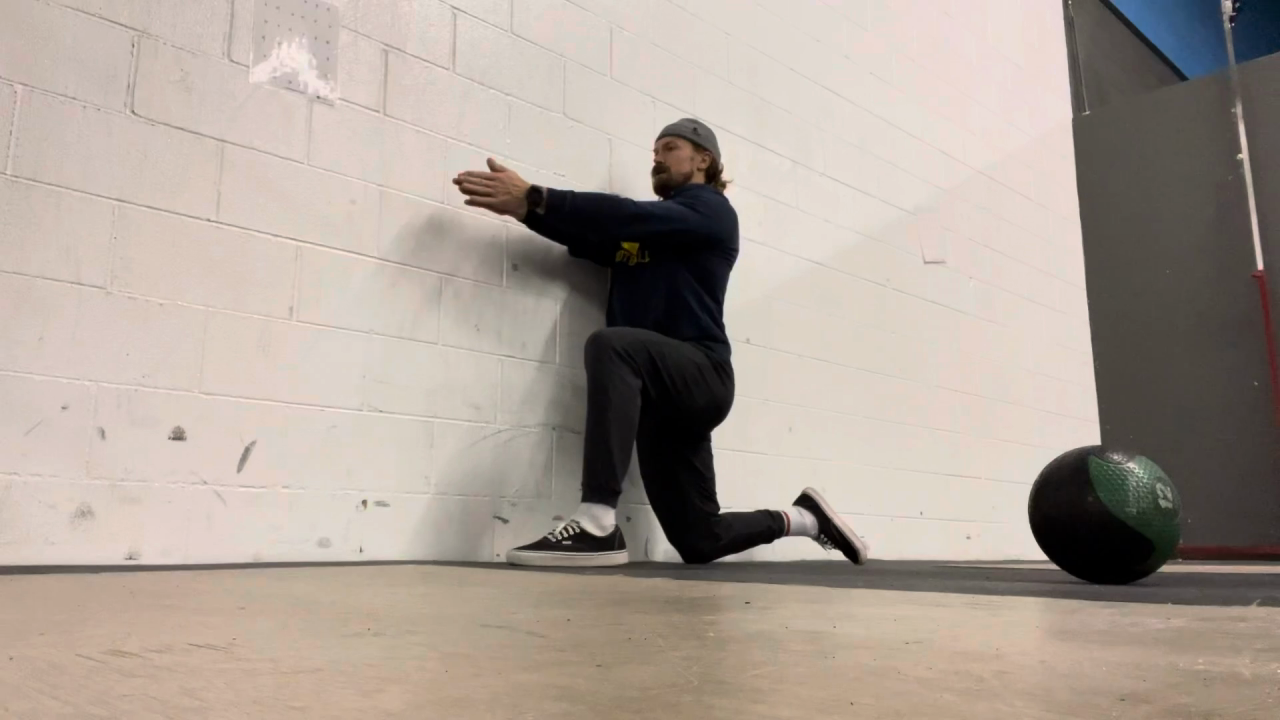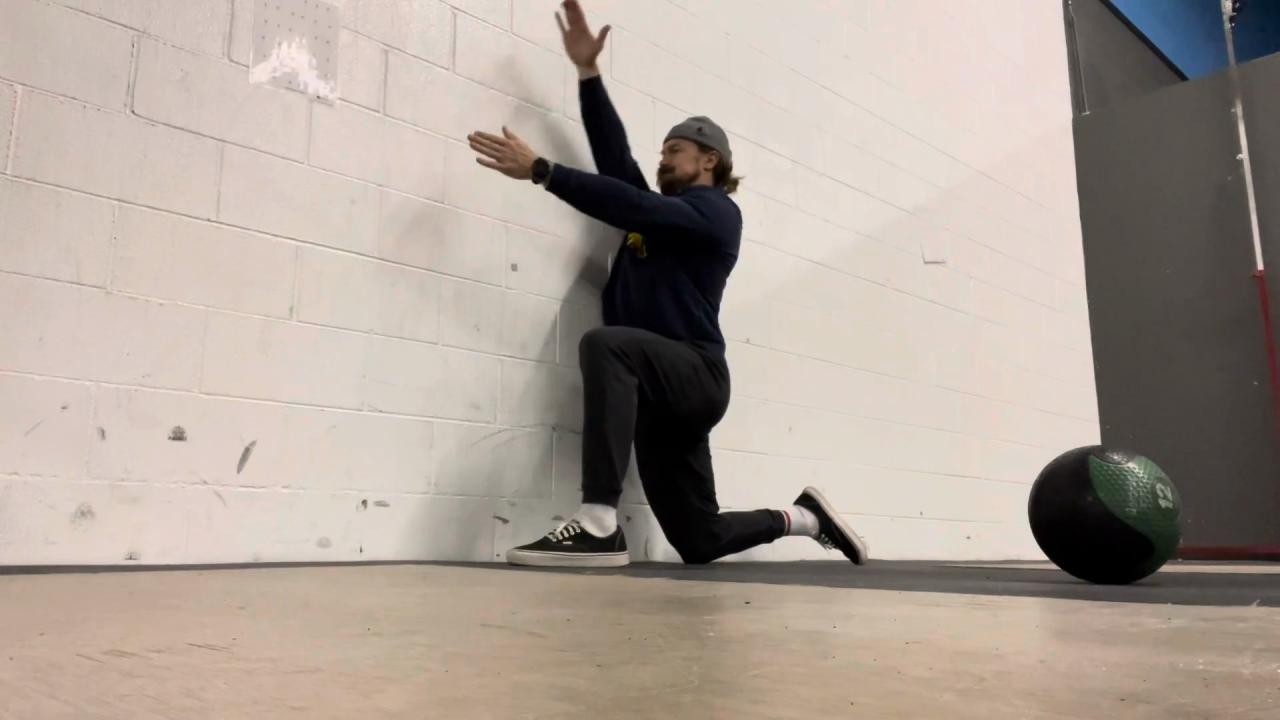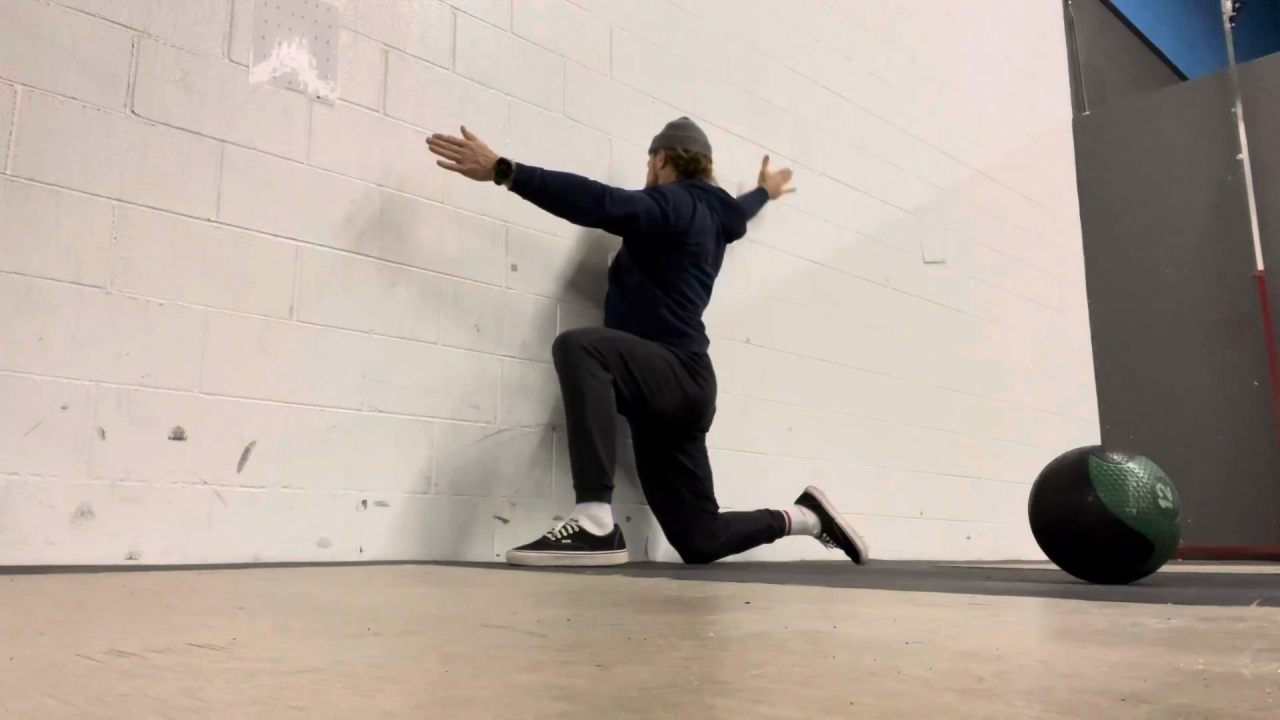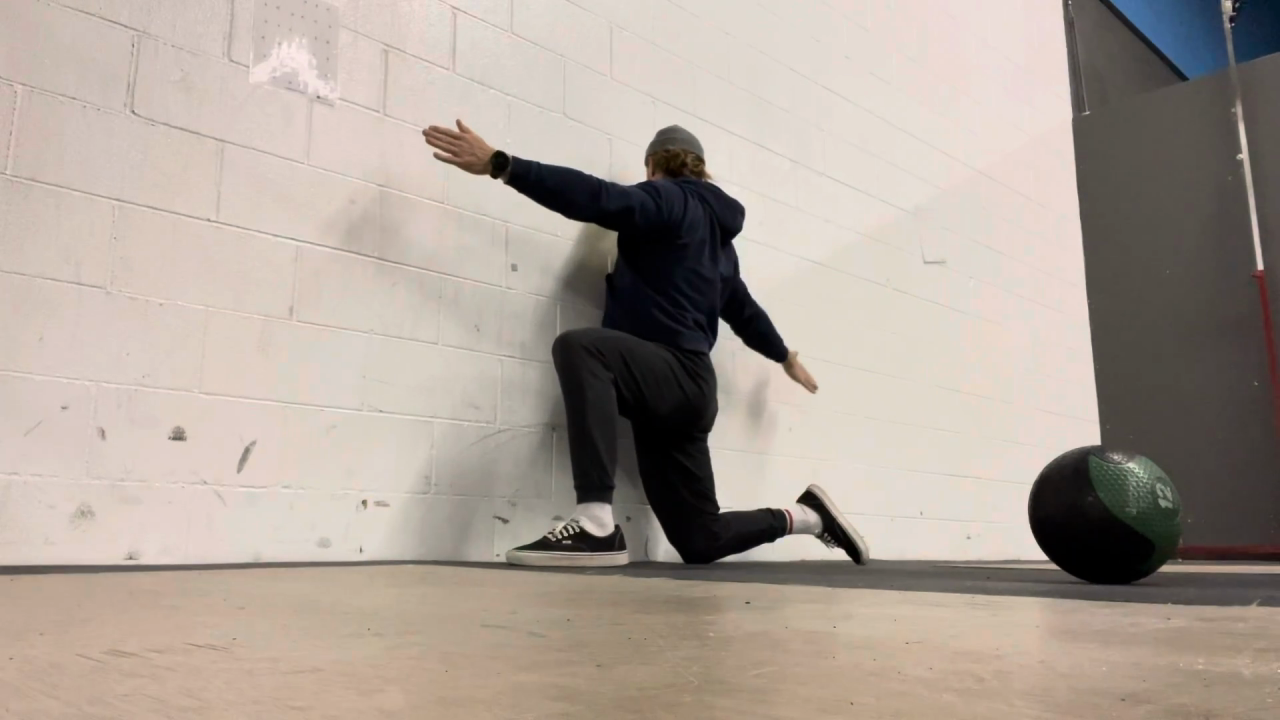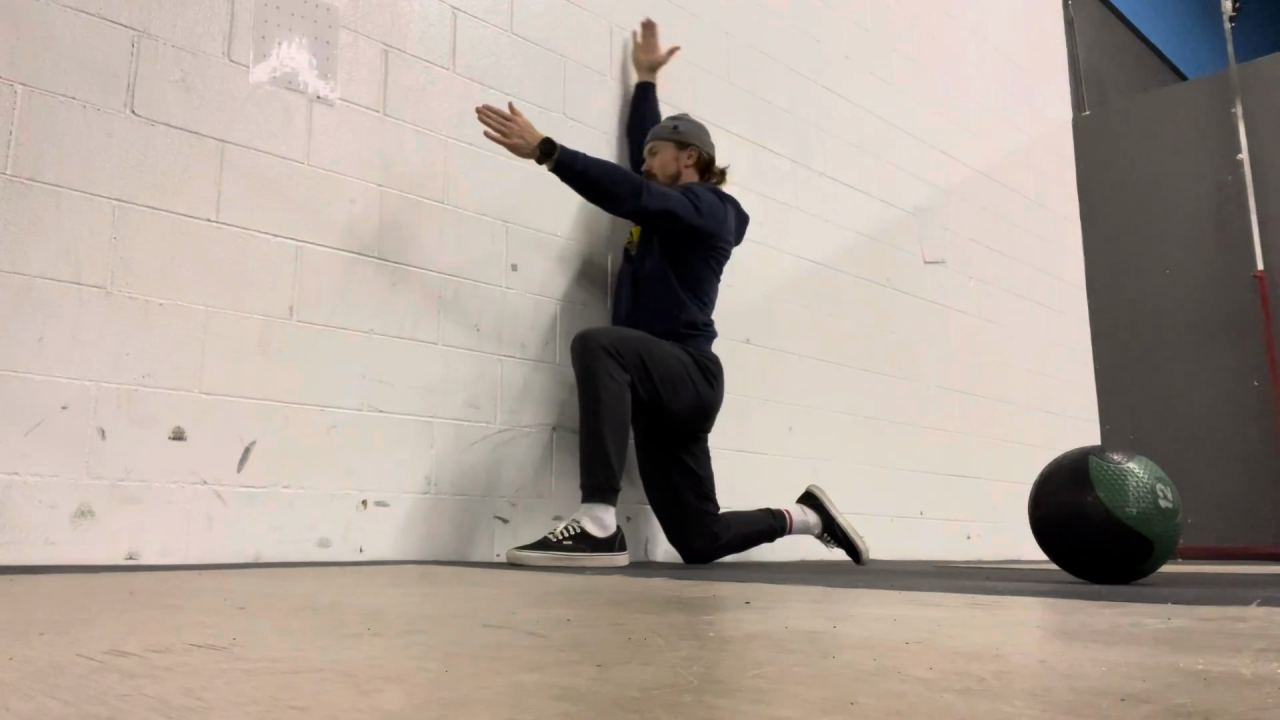
dt=1s
person 1, frame 1
left shoulder: (710, 210)
right shoulder: (644, 225)
left elbow: (623, 216)
right elbow: (590, 235)
left wrist: (536, 196)
right wrist: (524, 207)
left hip: (700, 377)
right hip: (660, 392)
left knee: (611, 345)
right knee: (700, 542)
left ankle: (597, 526)
right ankle: (802, 518)
person 1, frame 2
left shoulder: (713, 213)
right shoulder: (660, 214)
left elbow: (629, 206)
right elbow: (613, 155)
left wrist: (540, 169)
right wrist: (587, 71)
left hip: (694, 376)
right hip: (662, 385)
left knee: (605, 346)
right knee: (699, 540)
left ankle: (598, 526)
right ankle: (804, 516)
person 1, frame 3
left shoulder: (675, 204)
right shoulder: (709, 216)
left elbow: (598, 203)
right elbow: (737, 212)
left wrist: (502, 170)
right wrist: (763, 193)
left hip: (677, 377)
right hip: (677, 386)
right knee: (699, 540)
left ankle: (594, 526)
right ankle: (804, 516)
person 1, frame 4
left shoulder: (668, 201)
right shoulder: (714, 229)
left elbow: (595, 198)
right elbow: (741, 305)
left wrist: (498, 163)
right wrist: (787, 356)
left hip: (676, 377)
right hip: (684, 387)
right knee: (700, 541)
left ankle: (596, 526)
right ankle: (808, 517)
person 1, frame 5
left shoulder: (707, 209)
right shoulder: (667, 216)
left elbow: (629, 194)
right elbow: (638, 177)
left wrist: (544, 150)
right wrist: (645, 81)
left hip: (686, 376)
right hip: (666, 385)
left knee: (597, 346)
right knee: (701, 541)
left ankle: (598, 526)
right ankle: (807, 516)
